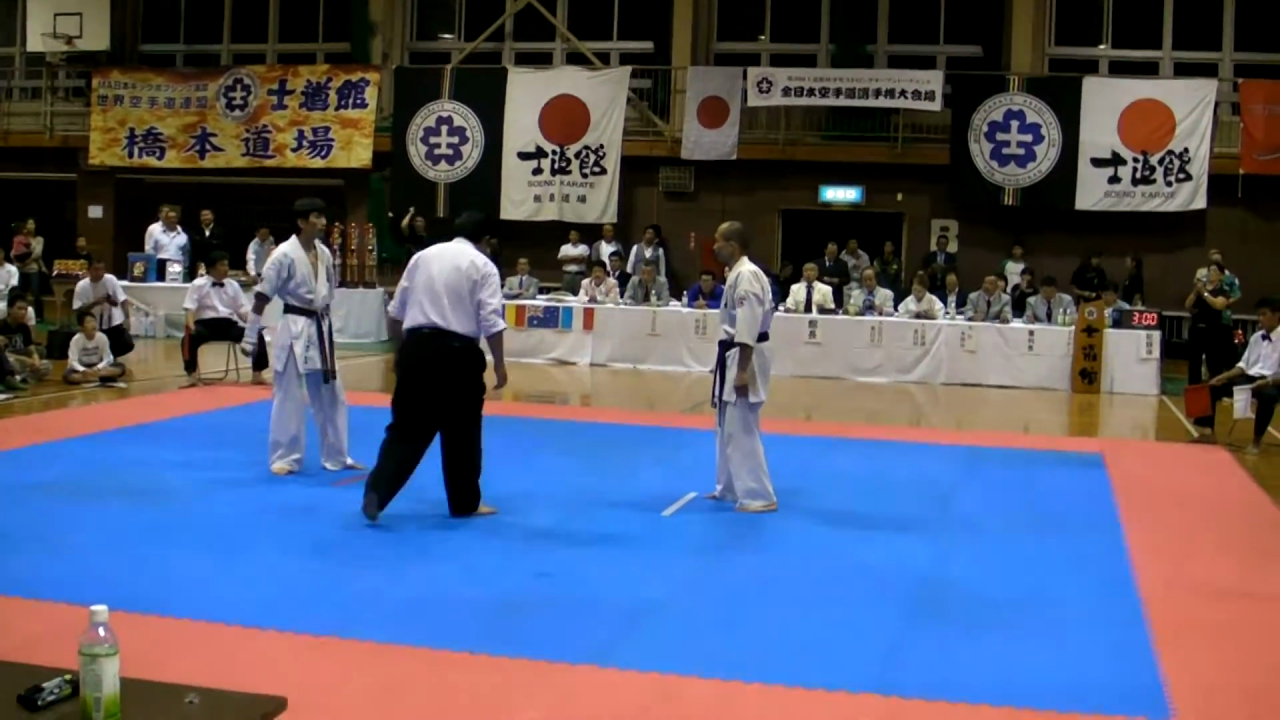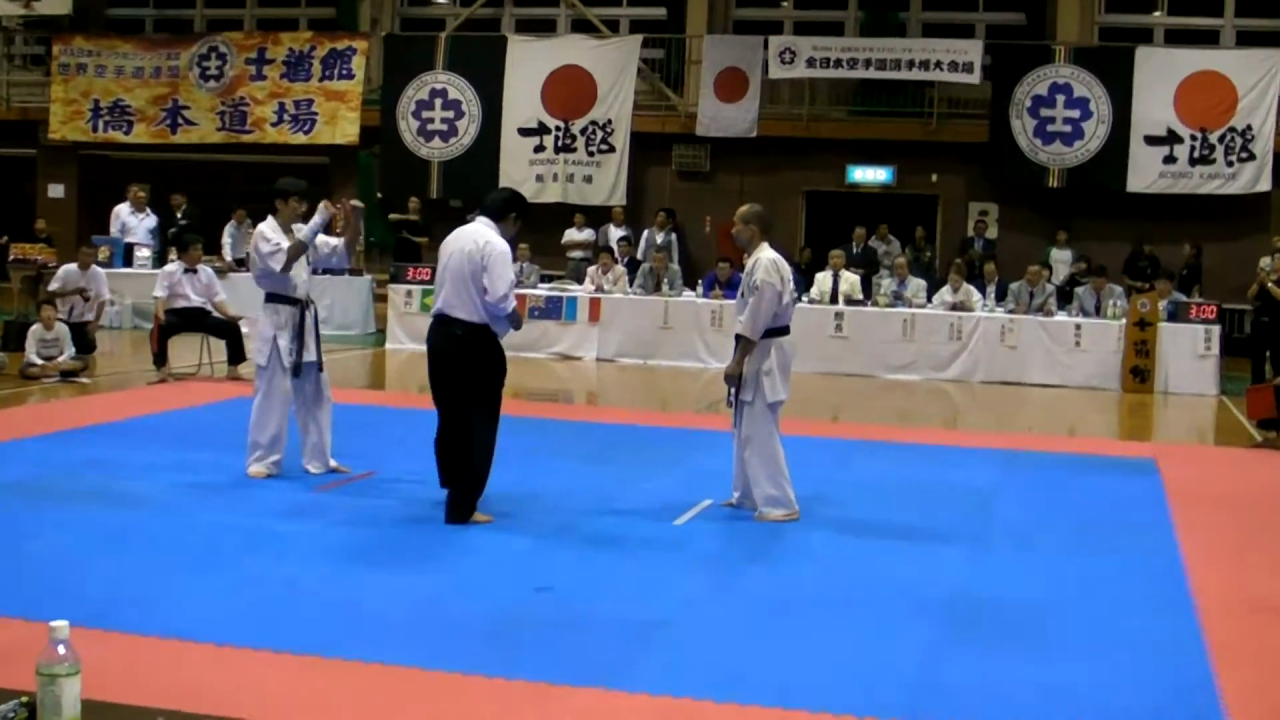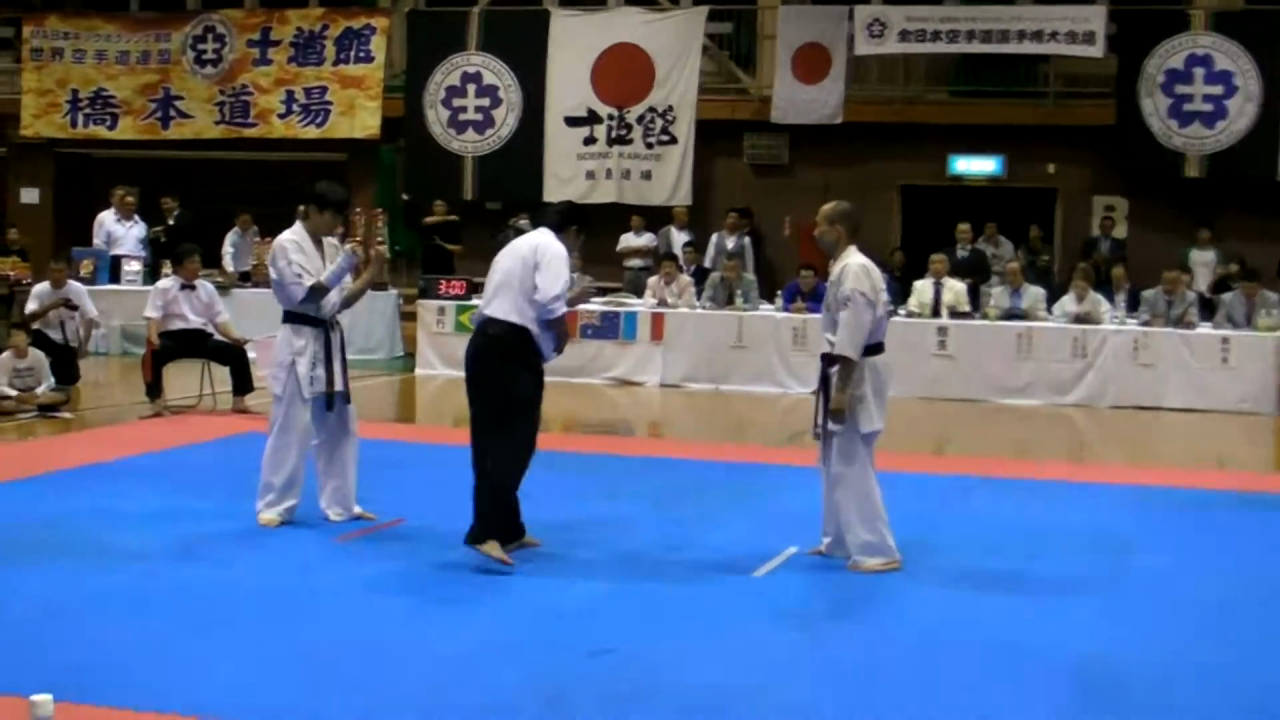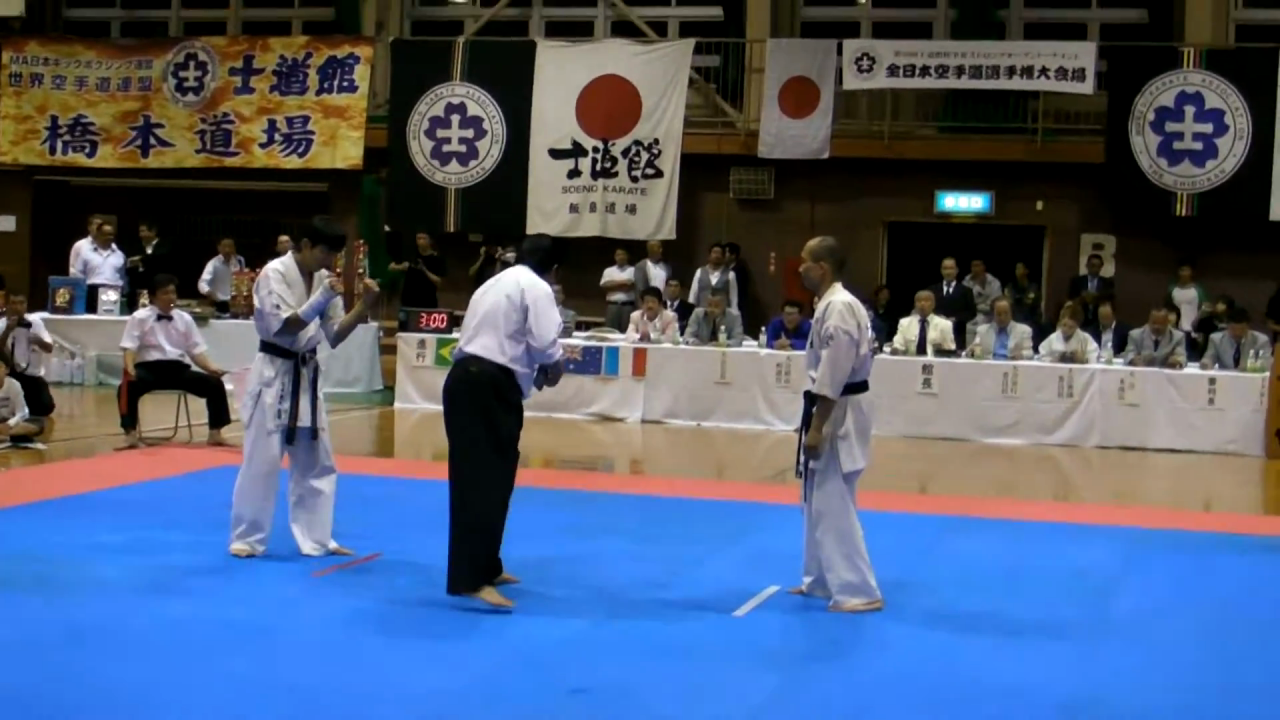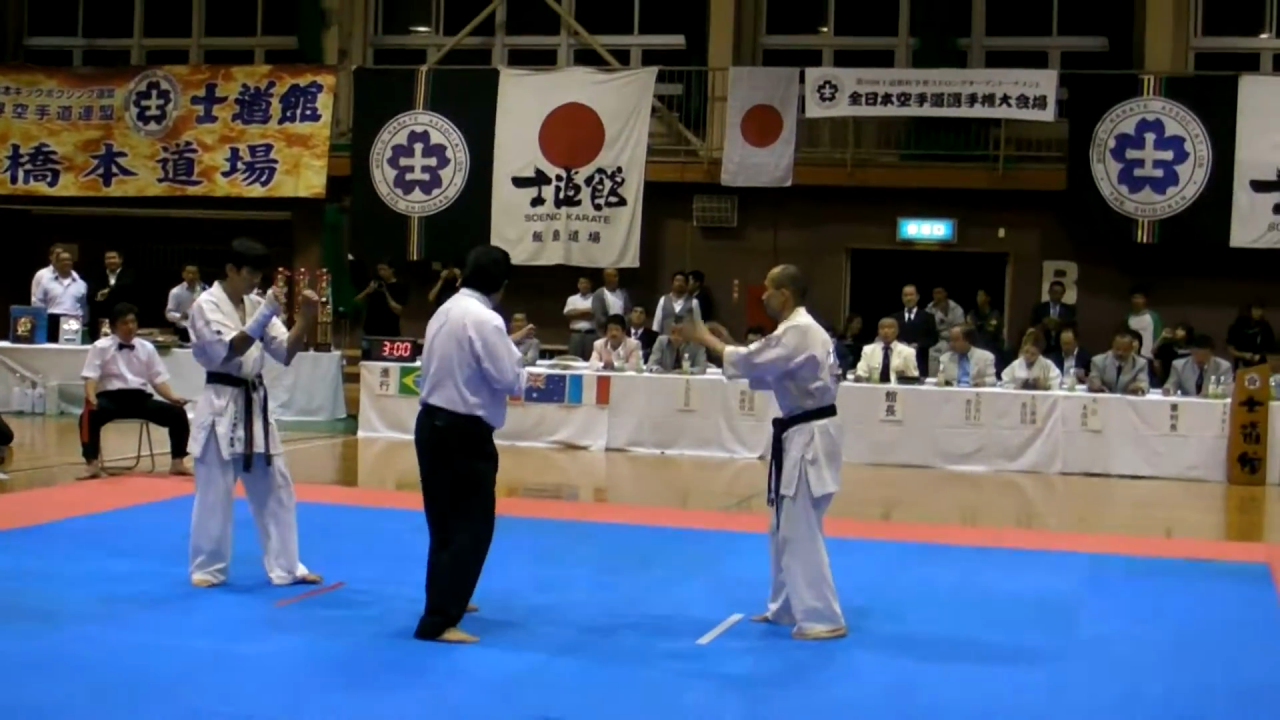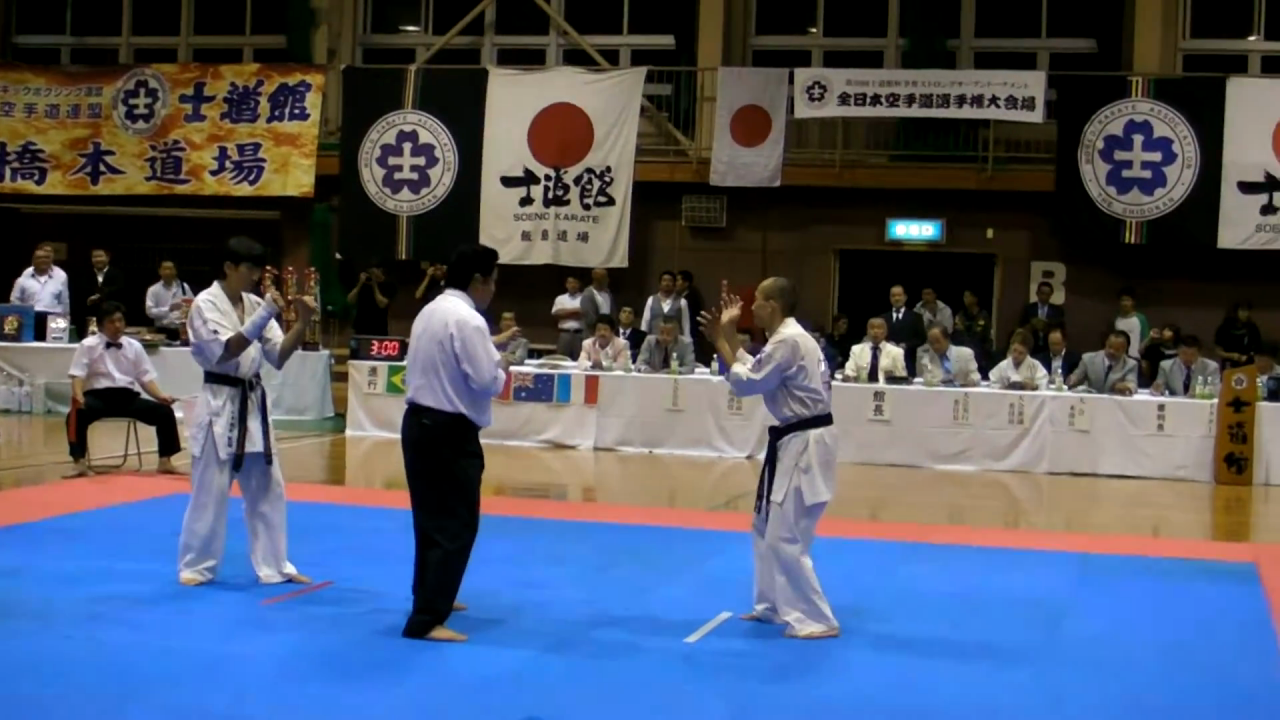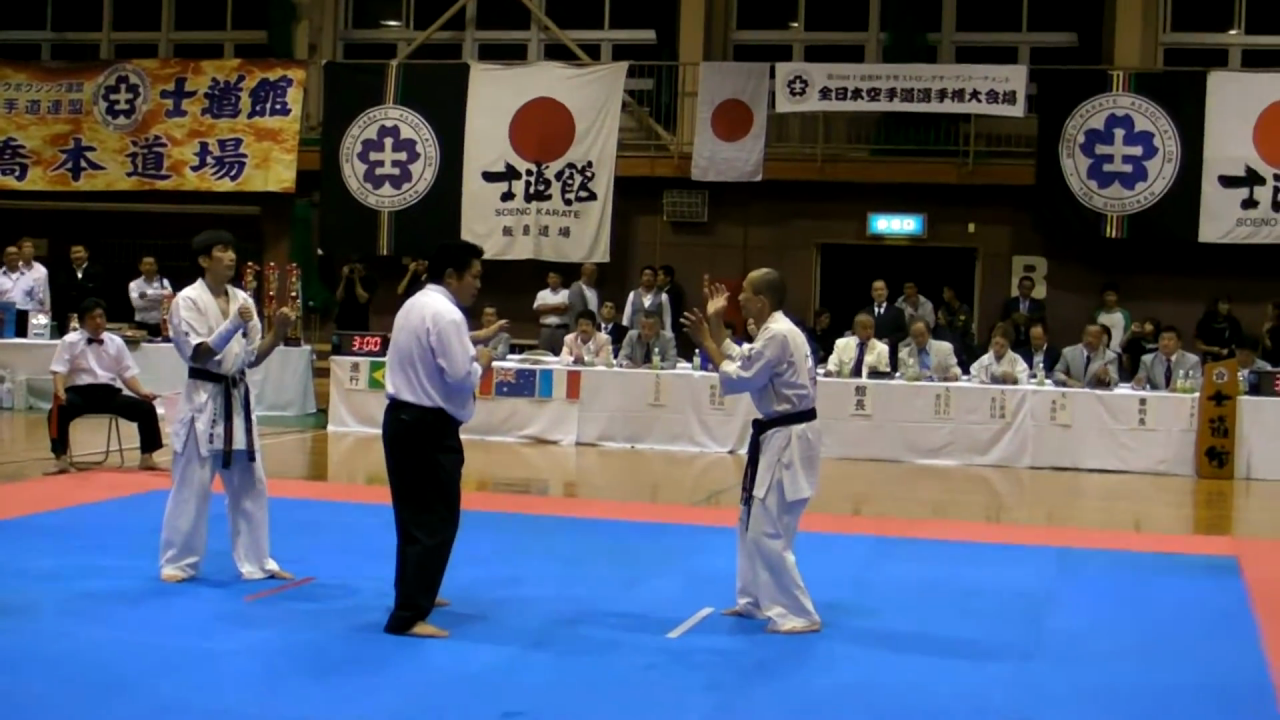
dt=0.5s
person 1, frame 1
left shoulder: (423, 255)
right shoulder: (483, 266)
left elbow: (396, 309)
right elbow: (491, 320)
left wrist: (400, 347)
right wrist: (500, 363)
left hip: (415, 346)
right hip: (457, 352)
left knee: (405, 427)
right knee: (463, 431)
right ankle: (465, 503)
person 1, frame 2
left shoulder: (454, 237)
right shoulder: (495, 246)
right elbow: (499, 300)
right wrist: (516, 318)
left hip: (442, 333)
right hip: (473, 341)
left knee: (451, 417)
right knee: (476, 424)
left ankle: (453, 483)
right ankle: (461, 507)
person 1, frame 3
left shoulder: (519, 245)
right shoulder: (552, 248)
right elbow: (549, 303)
left wrist: (567, 303)
right wrist: (563, 335)
left hip: (487, 344)
right hip: (510, 349)
left knee: (493, 439)
right knee: (513, 442)
left ankle: (506, 529)
right ankle: (486, 532)
person 1, frame 4
left shoulder: (495, 283)
right shoulder: (536, 287)
right elbow: (545, 345)
left wrist: (532, 369)
right wrist: (552, 372)
left hip: (464, 379)
right hip: (490, 387)
left knee: (475, 477)
right knee: (488, 481)
left ankle: (485, 567)
right ankle: (470, 578)
person 1, frame 5
left shoulder: (446, 311)
right shoulder: (486, 320)
right elbow: (510, 380)
left wrist: (508, 343)
right wrist: (519, 366)
left hip: (434, 424)
right hip: (463, 432)
left knee: (448, 521)
right knee: (470, 526)
left ankle: (447, 596)
right ankle: (437, 621)
person 1, frame 6
left shoulder: (431, 310)
right shoulder: (467, 319)
right elbow: (487, 381)
left wrist: (489, 348)
right wrist: (502, 368)
left hip: (421, 423)
right hip: (448, 432)
left knee: (434, 519)
right knee: (453, 524)
left ankle: (432, 596)
right ankle: (425, 619)
person 1, frame 7
left shoulder: (414, 305)
right shoulder: (445, 313)
right elbow: (461, 375)
left wrist: (471, 348)
right wrist: (482, 362)
left hip: (403, 418)
right hip: (428, 427)
left knee: (416, 514)
right knee: (434, 520)
left ankle: (416, 592)
right ankle: (408, 615)
person 2, frame 1
left shoulder: (746, 275)
right shoulder: (739, 274)
left elbow: (749, 328)
left wrist: (743, 370)
left hip: (744, 359)
right hip: (735, 357)
left knee: (742, 429)
right knee: (729, 427)
person 2, frame 2
left shoulder: (765, 263)
right shoulder: (761, 261)
left elbow: (755, 320)
left wrist: (737, 361)
left hip: (764, 353)
right hip: (760, 353)
left knee: (760, 431)
right knee: (747, 429)
left ankle: (780, 504)
right ankle: (749, 495)
person 2, frame 3
left shoulder: (853, 269)
right shoulder: (846, 267)
left elbow: (852, 338)
left wrist: (841, 391)
left hip: (855, 376)
right hip: (847, 374)
left knee: (852, 466)
right knee: (836, 464)
left ankle: (877, 551)
right ankle: (840, 541)
person 2, frame 4
left shoulder: (838, 307)
right shoulder: (832, 304)
left elbow: (833, 377)
left wrist: (816, 428)
right wrist: (815, 423)
left hip: (838, 413)
right hip: (832, 412)
left knee: (834, 505)
right knee: (819, 502)
left ankle: (859, 591)
right ankle: (820, 580)
person 2, frame 5
left shoulder: (799, 330)
right shoulder: (797, 328)
left elbow: (751, 363)
right elbow: (764, 371)
left wrist: (710, 340)
right wrist: (723, 342)
left hip: (810, 438)
right hip: (802, 436)
left knee: (801, 532)
right knee: (786, 529)
left ankle: (823, 619)
right ankle: (787, 608)
person 2, frame 6
left shoulder: (788, 341)
right shoulder: (788, 337)
left elbow: (744, 383)
right elbow: (752, 370)
left wrist: (720, 343)
right wrist: (728, 334)
left hip: (806, 446)
right hip: (795, 443)
left knee: (785, 539)
right knee: (767, 530)
left ankle: (817, 621)
right ankle: (774, 606)
person 2, frame 7
left shoulder: (778, 336)
right shoulder: (775, 331)
left elbow: (735, 379)
right elbow: (738, 360)
left wrist: (705, 342)
right wrist: (715, 323)
left hip: (788, 440)
right hip: (778, 437)
left knee: (769, 533)
right knee: (752, 525)
left ankle: (799, 615)
right ankle: (756, 601)
person 3, frame 1
left shoulder: (324, 253)
right shoulder: (285, 254)
right elbow: (261, 297)
right wrist: (249, 337)
left hip: (322, 328)
right hip: (295, 329)
left knee: (332, 397)
right knee: (291, 398)
person 3, frame 2
left shoulder: (300, 233)
right shoulder: (264, 233)
right elbow: (287, 259)
right wrist: (318, 221)
left hip: (304, 317)
right hip: (278, 318)
left knee: (316, 393)
right knee: (273, 394)
left ankle: (319, 458)
right ankle: (261, 460)
person 3, frame 3
left shoulder: (333, 246)
right shoulder: (287, 244)
left elbow: (341, 302)
right elbow: (306, 295)
left wrist: (373, 271)
right wrist: (343, 265)
left hip: (330, 341)
right hip: (299, 343)
left knee: (339, 430)
right knee: (290, 429)
left ankle: (340, 504)
right ankle: (274, 506)
person 3, frame 4
left shoulder: (324, 280)
right shoulder: (274, 273)
left elbow: (335, 336)
right elbow: (282, 327)
left wrist: (364, 306)
right wrist: (321, 299)
left hip: (306, 375)
right hip: (273, 374)
left knee: (317, 464)
right knee: (261, 462)
left ankle: (316, 539)
right ankle: (247, 538)
person 3, frame 5
left shoulder: (257, 303)
right shoulder: (207, 304)
left elbow: (286, 352)
right elbow: (230, 349)
left wrist: (306, 318)
right wrist: (266, 313)
left hip: (255, 402)
right hip: (222, 405)
left knee: (276, 488)
right knee: (215, 492)
left ankle: (287, 566)
right ankle: (208, 567)
person 3, frame 6
left shoulder: (254, 304)
right shoulder: (205, 304)
left elbow: (278, 356)
right elbow: (227, 350)
left wrist: (301, 323)
right wrist: (265, 315)
left hip: (253, 403)
right hip: (220, 404)
left knee: (268, 490)
right knee: (209, 492)
left ankle: (274, 566)
right ankle: (196, 566)
person 3, frame 7
left shoulder: (242, 299)
right shoulder: (188, 300)
left elbow: (252, 357)
right elbow: (198, 354)
left wrist: (278, 333)
right wrist: (233, 324)
left hip: (237, 399)
right hip: (203, 400)
left knee: (251, 485)
right knee: (191, 487)
left ankle: (257, 561)
right ankle: (177, 563)
